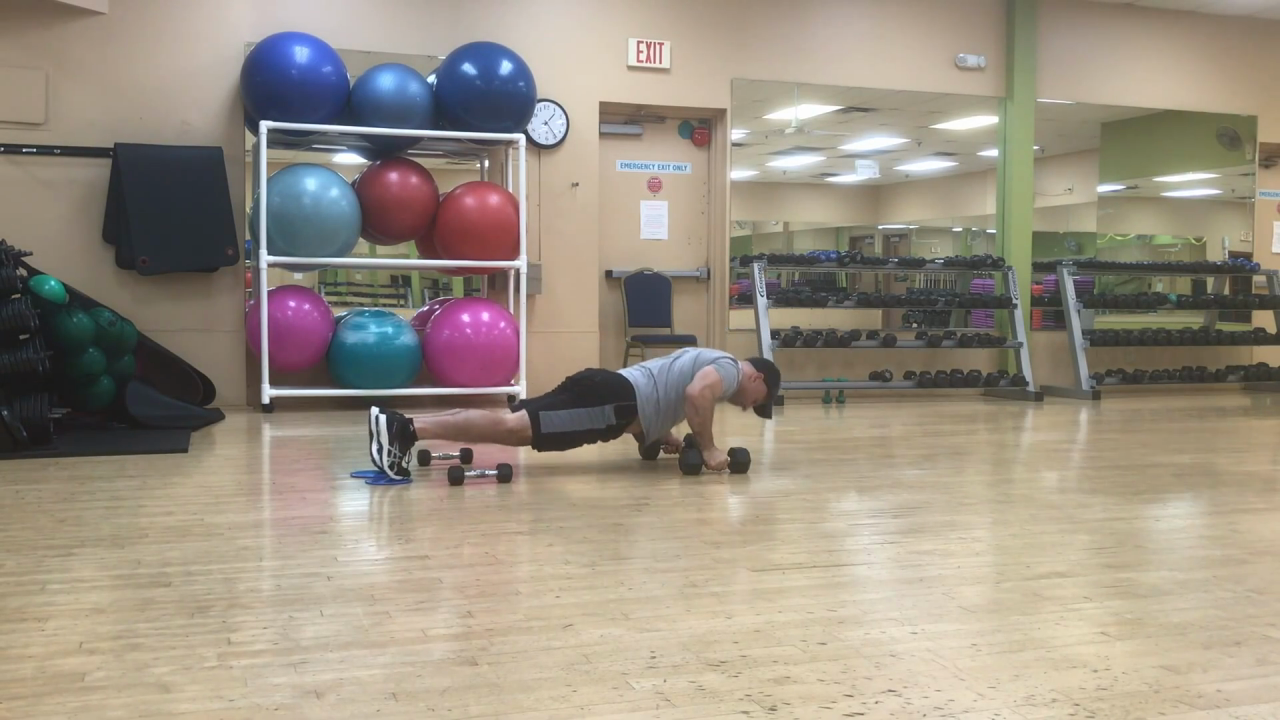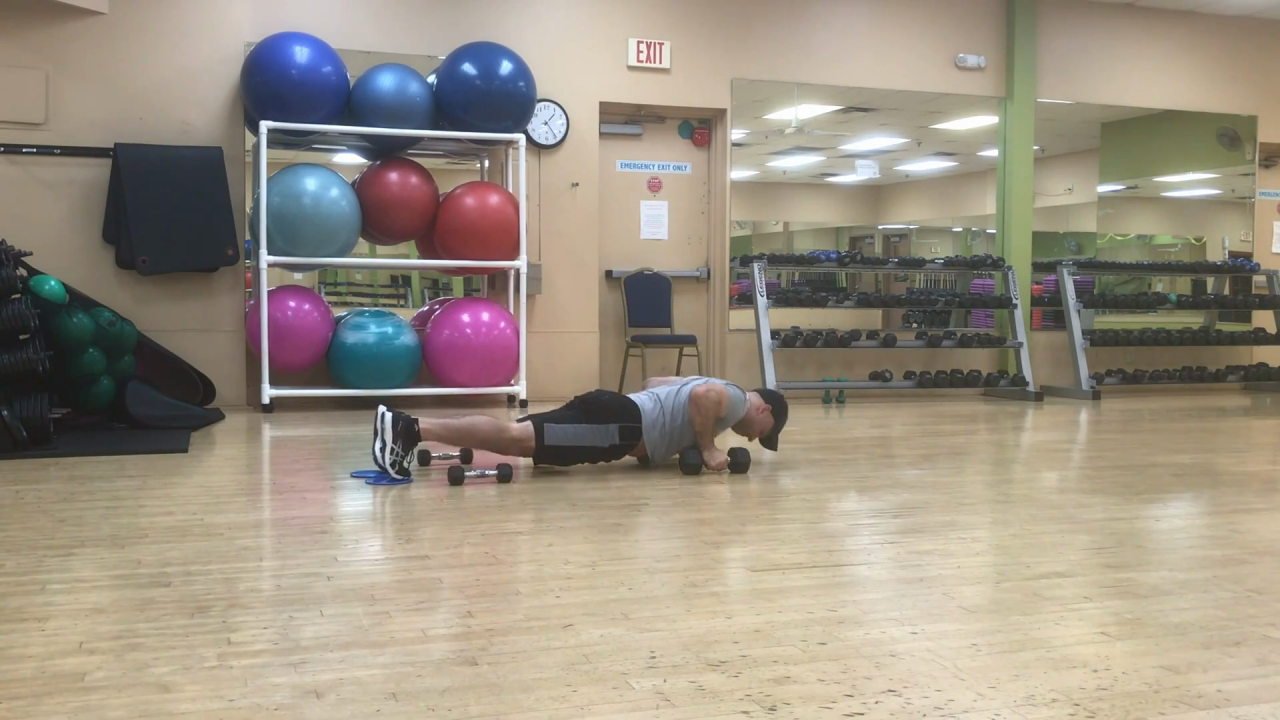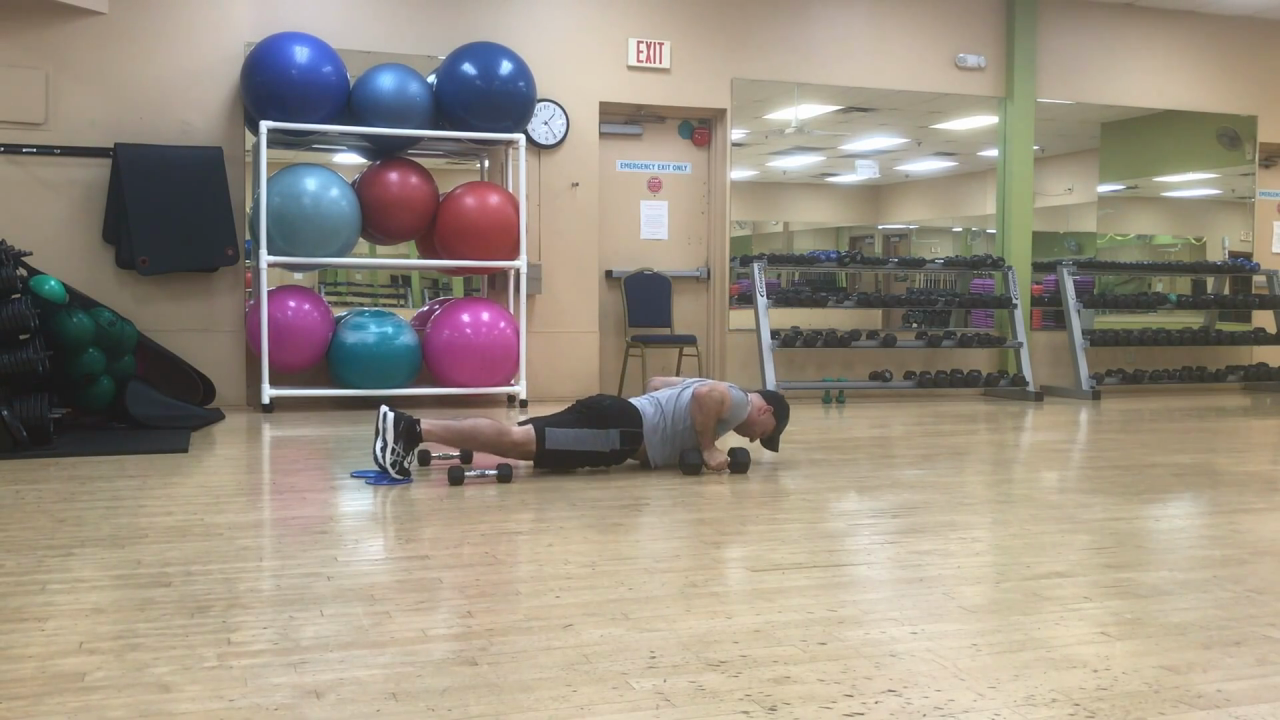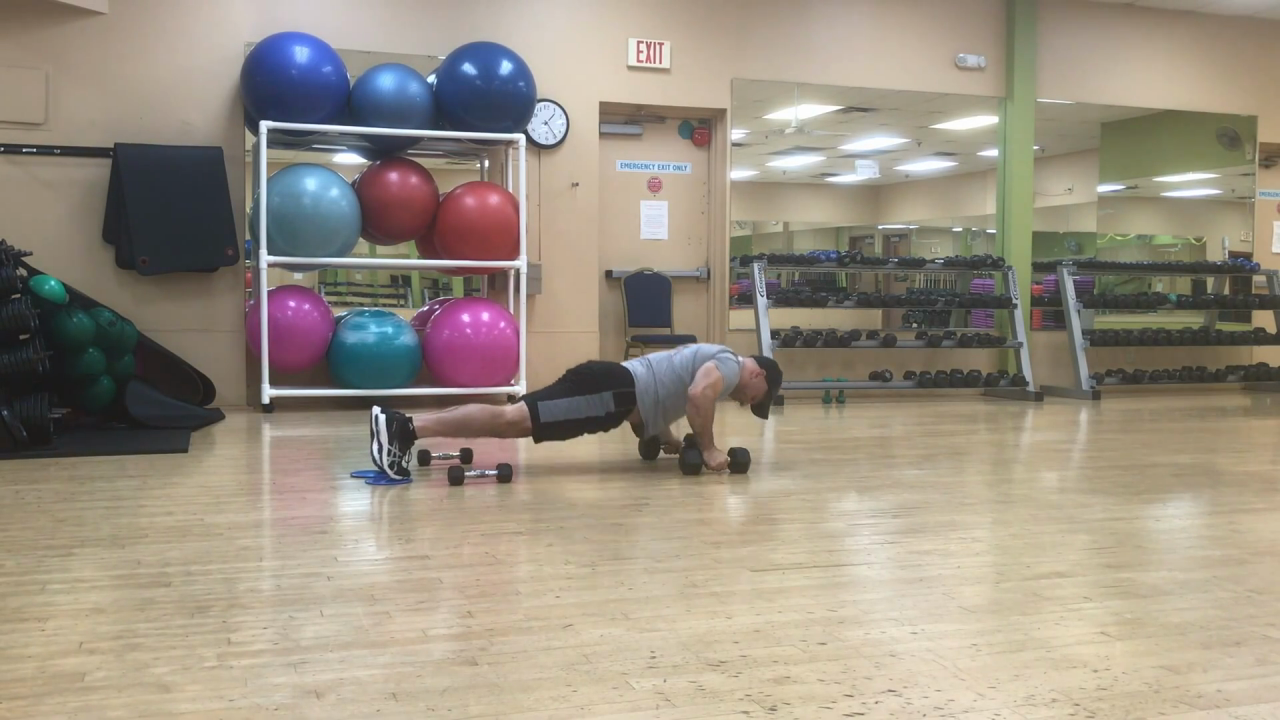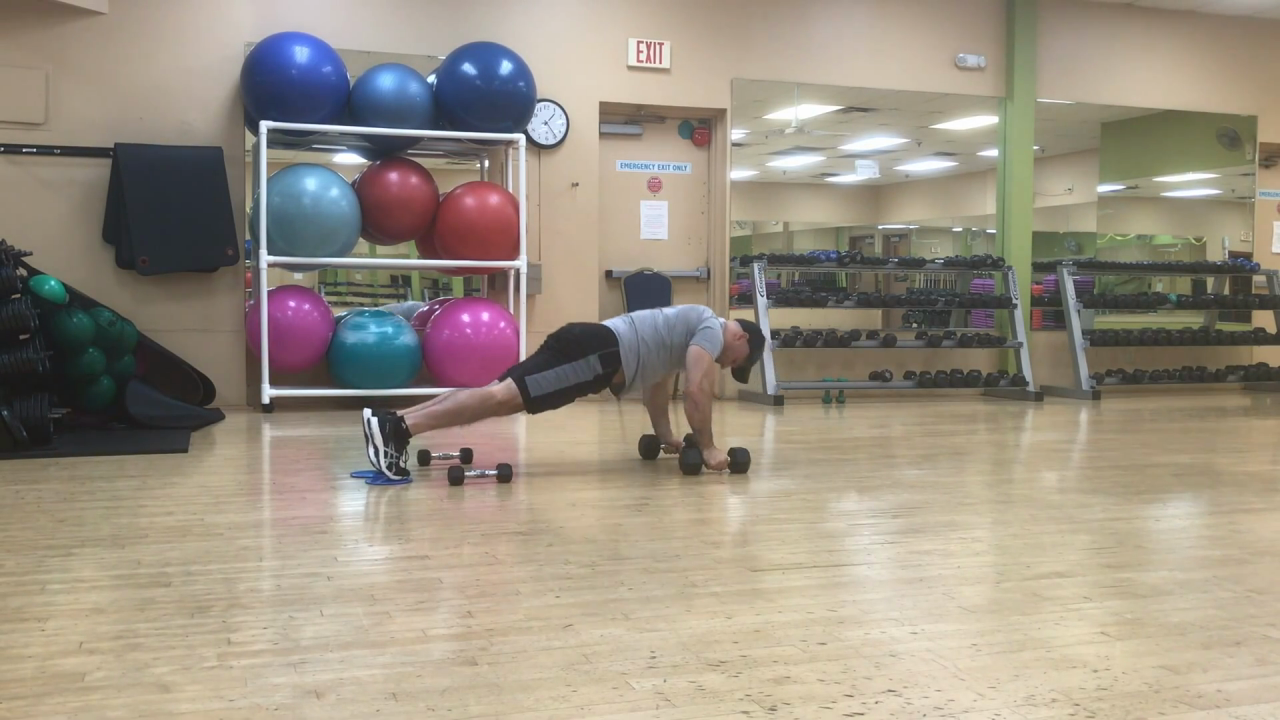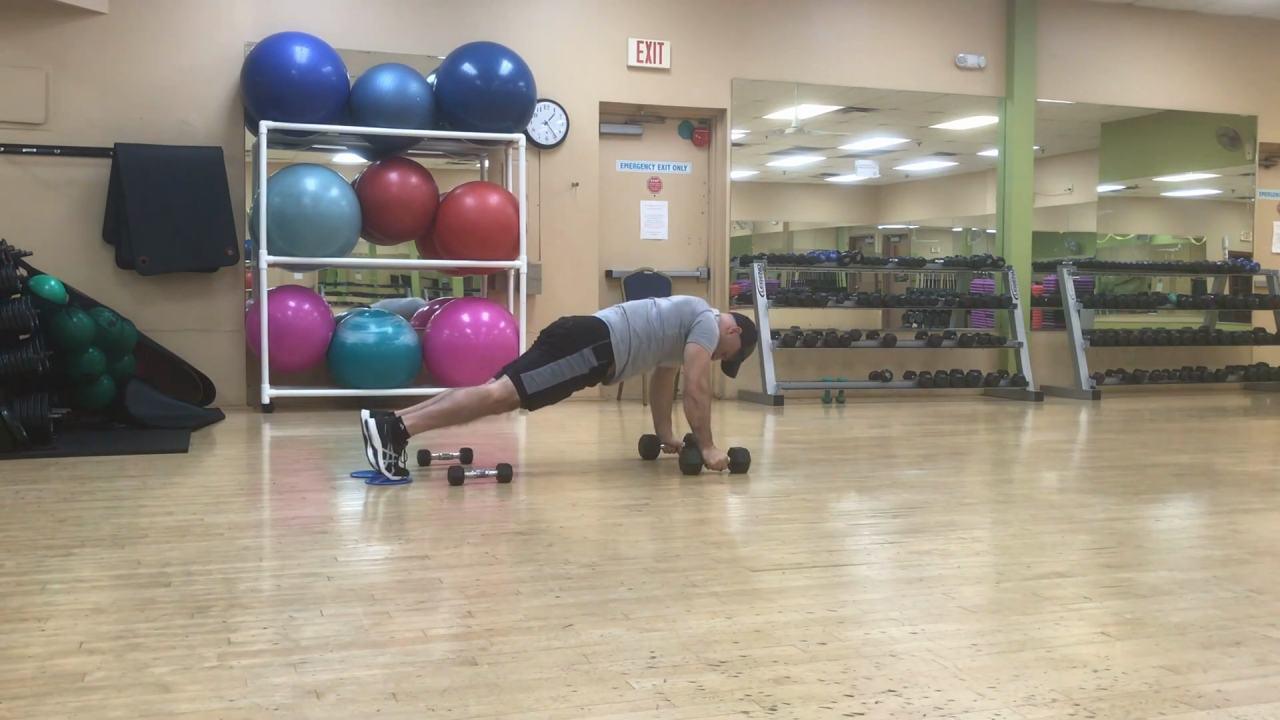
dt=0.3s
person 1, frame 1
left shoulder: (710, 362)
right shoulder: (729, 371)
right elbow: (696, 394)
left wrist: (664, 435)
right wrist: (707, 448)
left hip: (608, 390)
right hip: (615, 403)
left knee: (510, 422)
right knee: (512, 428)
left ankle: (401, 423)
right ankle: (407, 429)
person 1, frame 2
left shoulder: (719, 392)
right shoulder: (737, 399)
left elbow: (654, 381)
right elbow: (702, 397)
left wrist: (670, 437)
right wrist: (707, 449)
left hip: (619, 413)
right hip: (622, 426)
left knee: (516, 433)
right knee: (518, 437)
left ankle: (406, 425)
right ankle: (412, 429)
person 1, frame 3
left shoulder: (720, 393)
right shoulder: (738, 401)
left elbow: (656, 381)
right elbow: (704, 397)
left wrist: (675, 438)
right wrist: (707, 449)
left hip: (620, 420)
right hip: (623, 430)
left knee: (517, 437)
right knee: (518, 441)
left ankle: (408, 426)
right ankle: (414, 429)
person 1, frame 4
left shoulder: (712, 360)
right shoulder: (730, 365)
right elbow: (698, 394)
left wrist: (665, 435)
right wrist: (707, 448)
left hip: (614, 385)
right hip: (617, 393)
left knee: (511, 416)
right knee: (513, 419)
left ankle: (402, 423)
right ankle: (408, 427)
person 1, frame 5
left shoulder: (693, 331)
right shoulder: (712, 330)
left elbow: (657, 381)
right elbow: (696, 390)
left wrist: (665, 436)
right wrist: (707, 447)
left hip: (595, 349)
right hip: (600, 353)
left knee: (500, 395)
right knee: (503, 398)
left ankle: (393, 421)
right ankle: (399, 428)
person 1, frame 6
left shoulder: (686, 326)
right shoulder: (707, 324)
left elbow: (662, 378)
right elbow: (695, 389)
left wrist: (666, 435)
right wrist: (706, 447)
left hip: (589, 340)
right hip: (594, 346)
left knee: (497, 393)
right knee: (499, 395)
left ankle: (392, 421)
right ankle: (396, 428)
